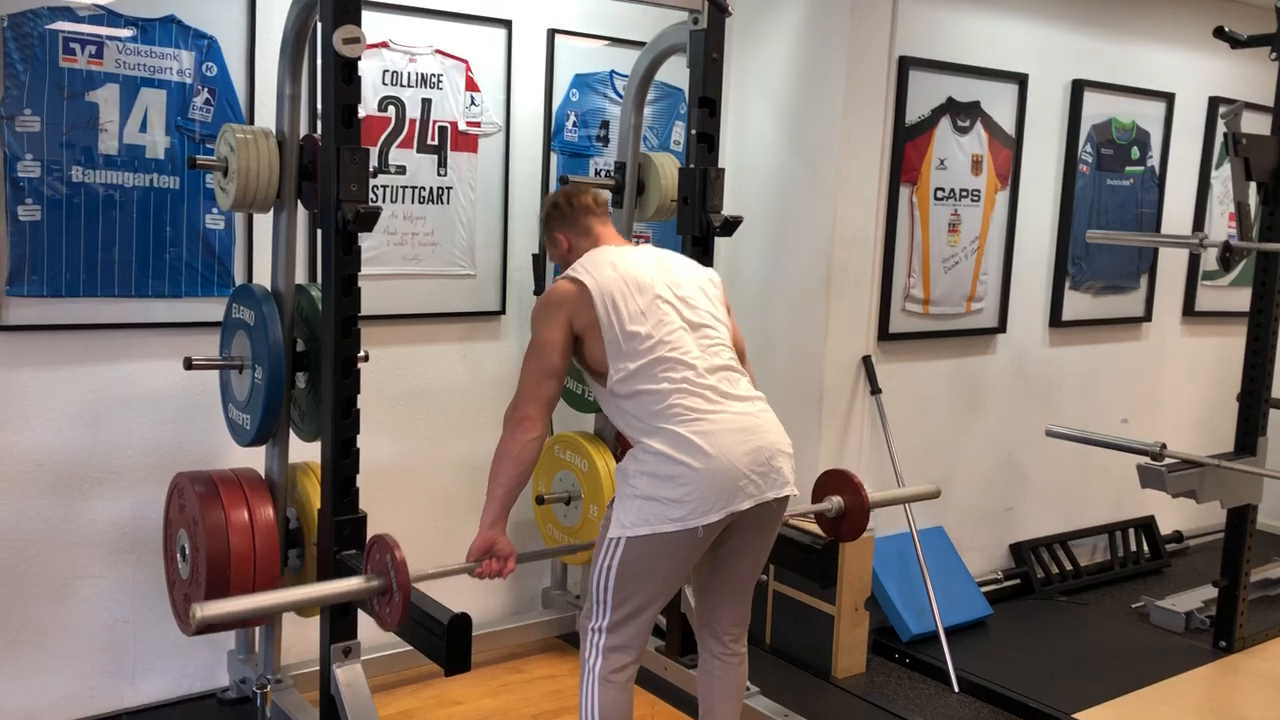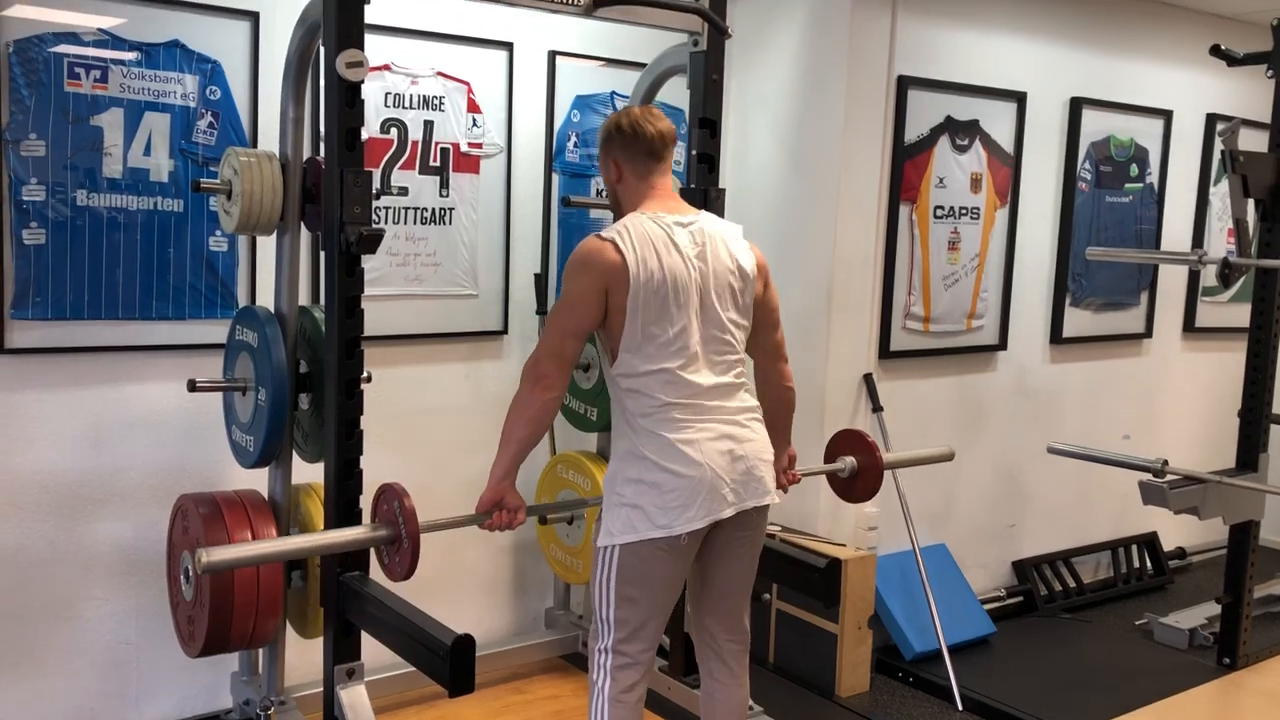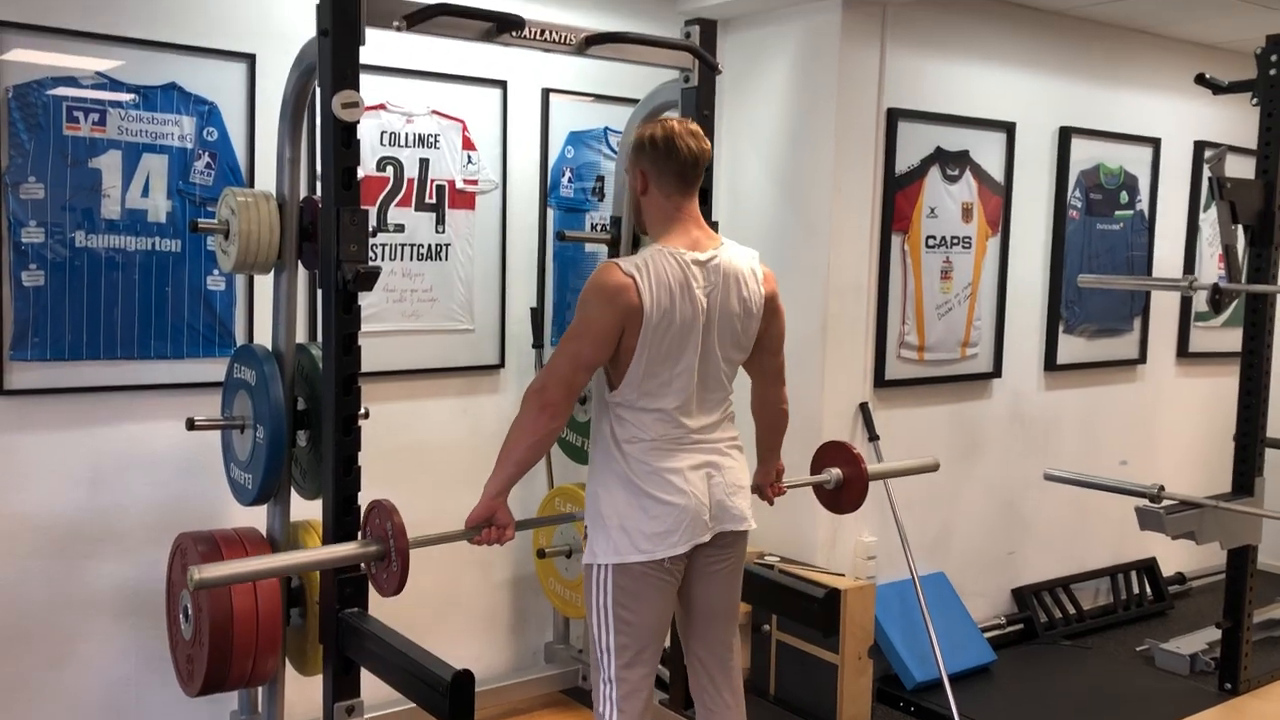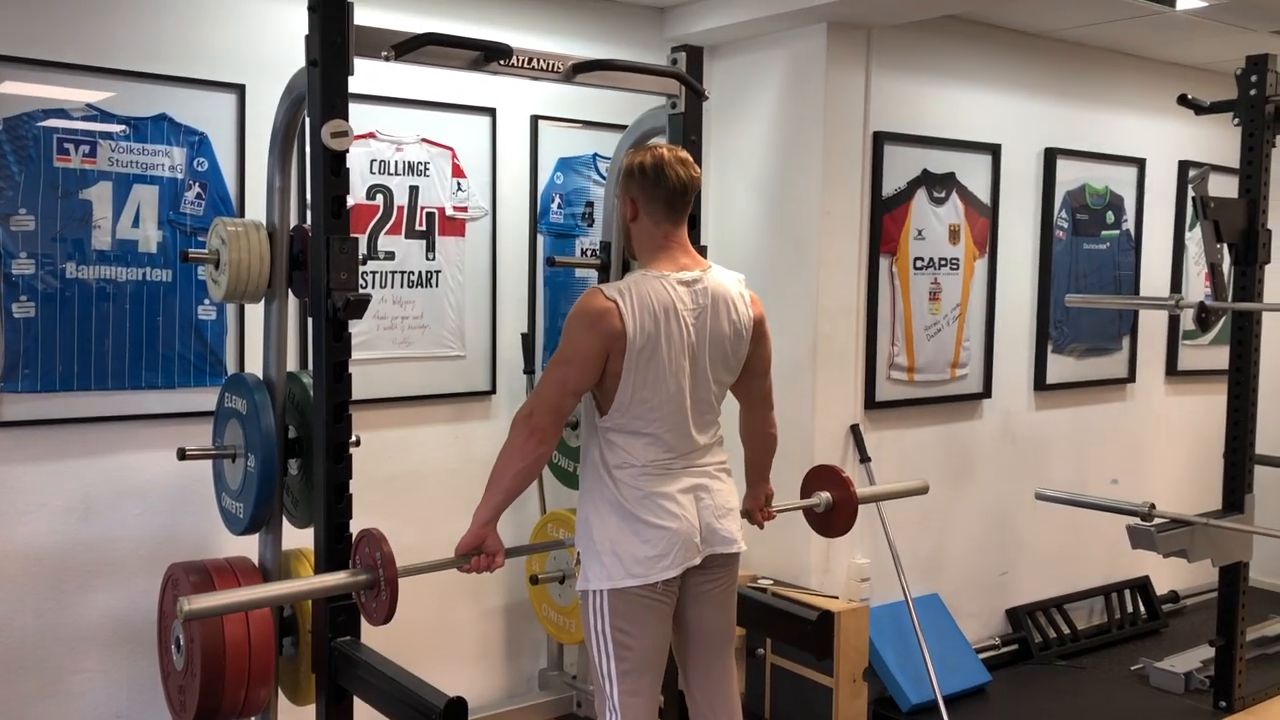
dt=0.5s
person 1, frame 1
left shoulder: (569, 291)
right shoulder: (695, 270)
left elbow: (528, 417)
left wrist: (492, 526)
left hip: (685, 473)
right hip: (769, 458)
left knee: (610, 643)
right knee: (726, 632)
person 1, frame 2
left shoulder: (606, 253)
right shoulder: (741, 247)
left elbow: (546, 375)
right elbow: (775, 367)
left wrist: (501, 479)
right wrist: (781, 450)
left hip: (662, 484)
right hip: (746, 468)
left knee: (620, 659)
right knee: (727, 646)
person 1, frame 3
left shoulder: (622, 283)
right shoulder: (756, 277)
left elbow: (550, 399)
right elbow: (772, 389)
left wrist: (494, 495)
right wrist: (768, 464)
left hip: (643, 514)
right hip: (723, 500)
person 1, frame 4
left shoulder: (608, 310)
right shoulder: (743, 302)
left elbow: (539, 424)
right elbow: (759, 411)
left wrist: (483, 522)
right wrist: (758, 490)
left hip: (635, 538)
right hip: (714, 523)
